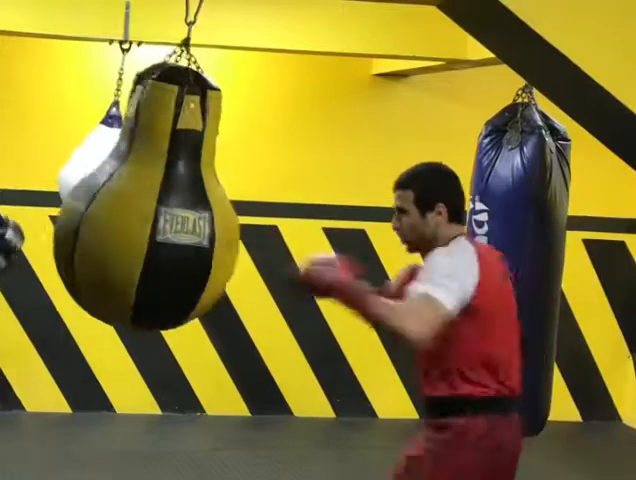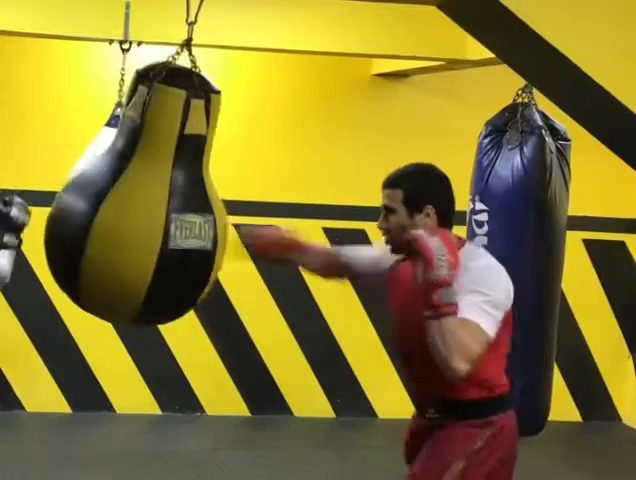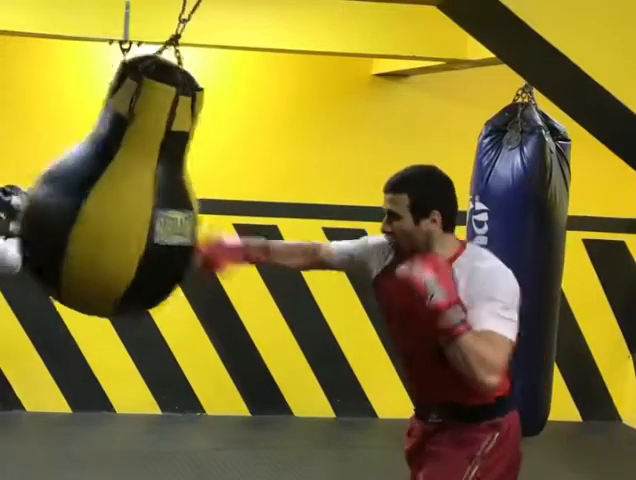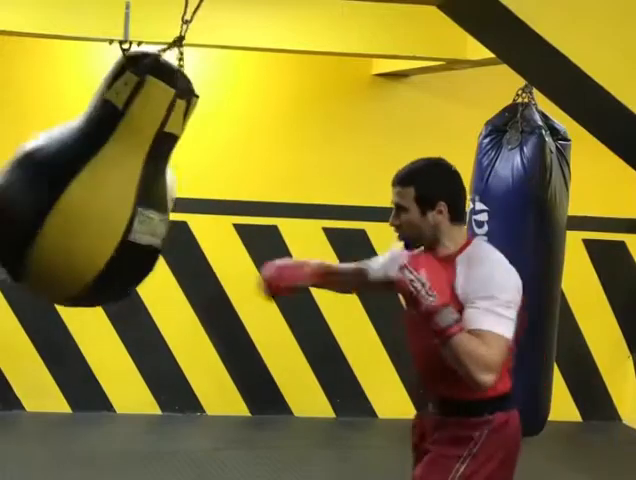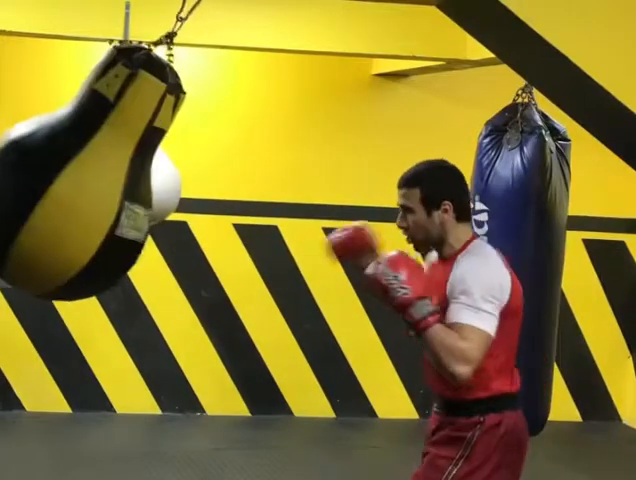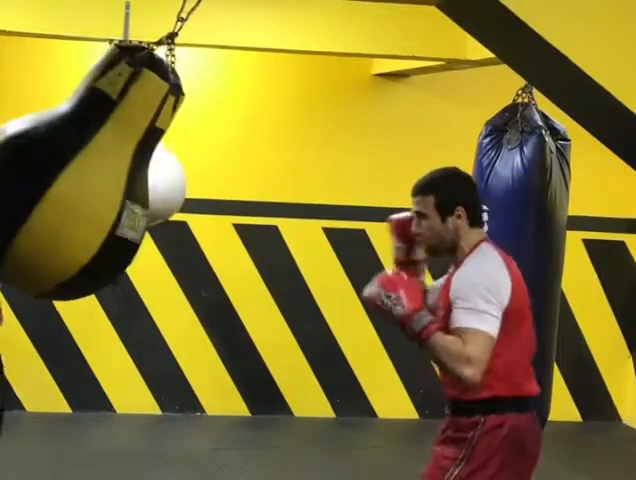
dt=0.1s
person 1, frame 1
left shoulder: (457, 261)
right shoulder: (482, 256)
left elbow: (413, 327)
left wrist: (350, 288)
left hip: (467, 430)
right hip: (482, 424)
person 1, frame 2
left shoulder: (485, 273)
right shoulder: (398, 258)
left elbow: (457, 362)
right elbow: (332, 260)
left wrist: (439, 291)
right wrist: (275, 241)
left hip: (477, 429)
right hip: (436, 421)
person 1, frame 3
left shoulder: (491, 277)
right shoulder: (387, 255)
left elbow: (489, 373)
right elbow: (312, 255)
left wrist: (445, 308)
right wrist: (241, 247)
left hip: (482, 431)
right hip: (432, 422)
person 1, frame 4
left shoulder: (491, 273)
right shoulder: (415, 255)
left elbow: (484, 371)
right elbow: (359, 276)
left wrist: (437, 309)
right wrist: (306, 271)
left hip: (479, 428)
right hip: (442, 417)
person 1, frame 5
left shoulder: (478, 269)
right shoulder: (446, 260)
left elbow: (461, 365)
left wrist: (414, 301)
right wrist: (368, 262)
left hip: (480, 430)
right hip: (471, 423)
person 1, frame 6
left shoulder: (479, 273)
right shoulder: (473, 265)
left elbow: (467, 368)
left wrist: (412, 316)
right wrist: (407, 271)
left hip: (488, 429)
right hip: (495, 423)
